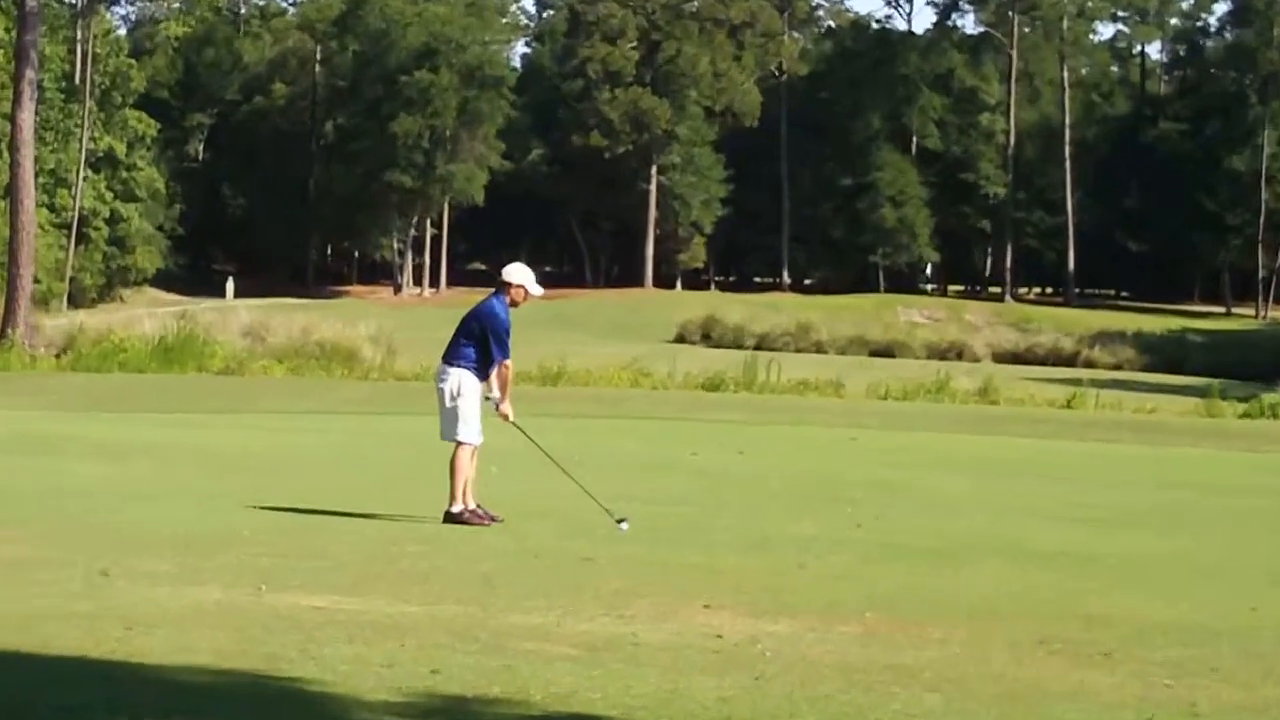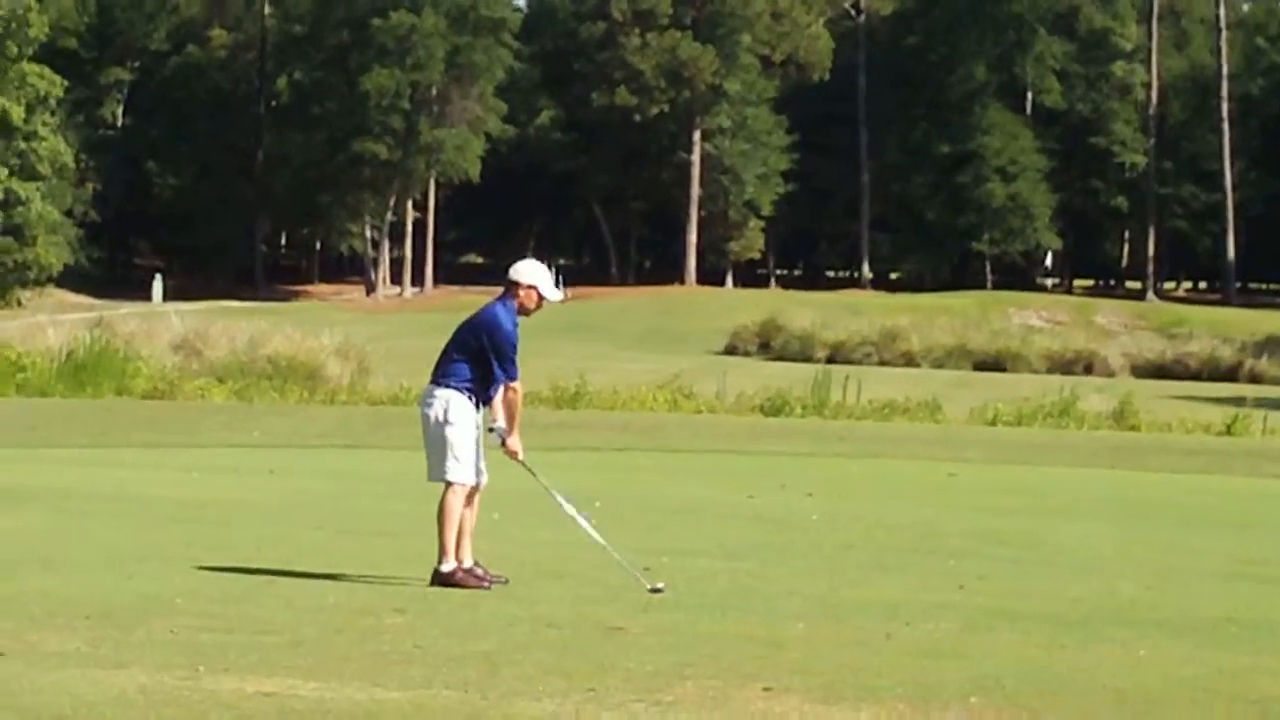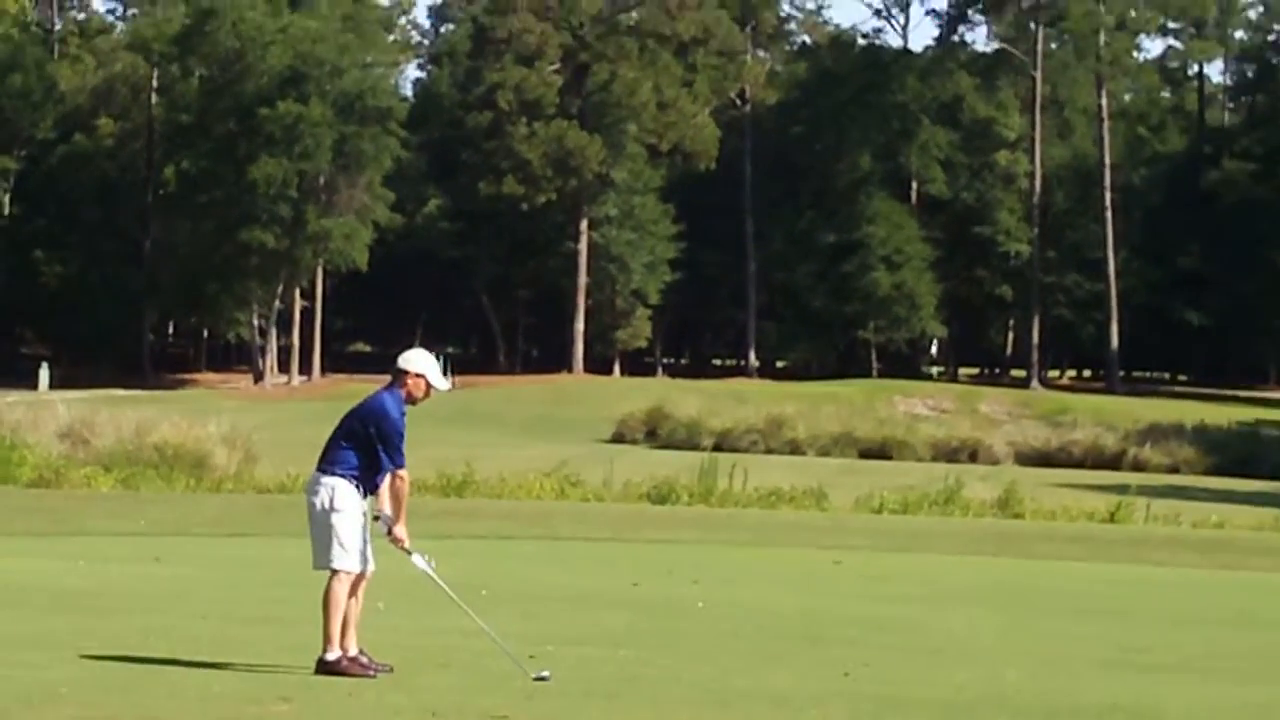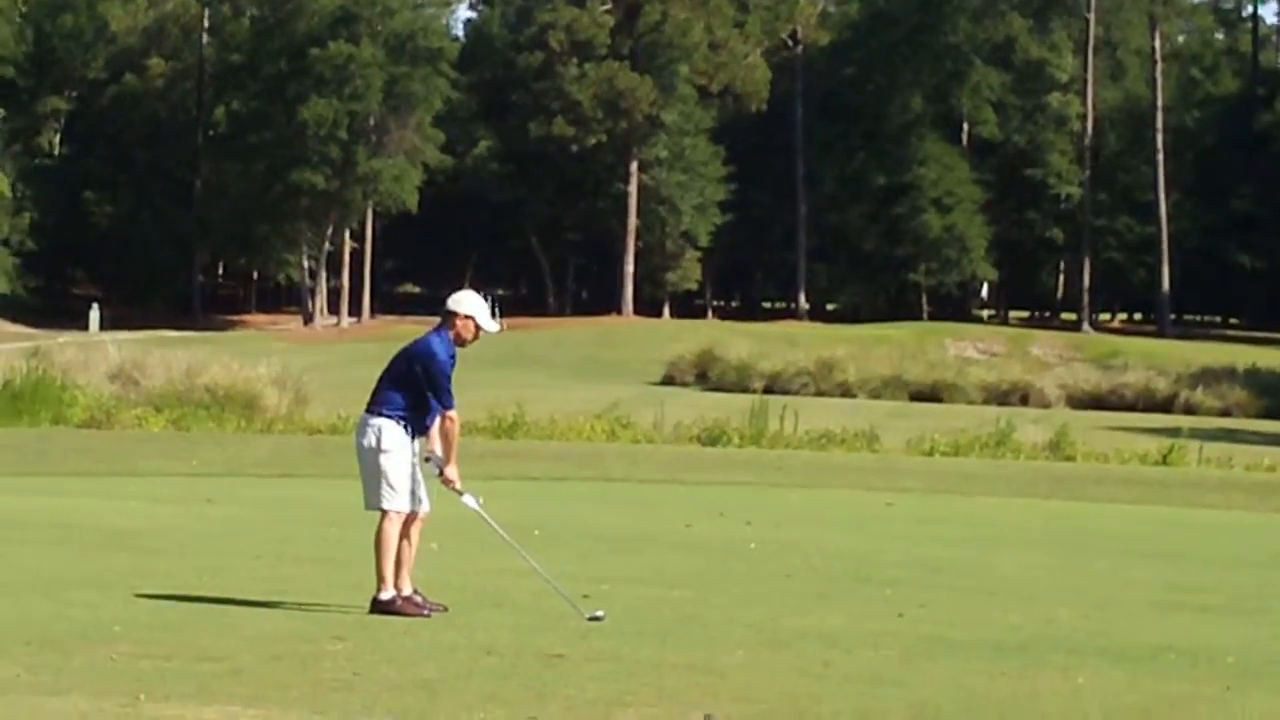
dt=0.5s
person 1, frame 1
left shoulder: (493, 307)
right shoulder: (496, 313)
left elbow: (492, 357)
right elbow: (504, 363)
left wrist: (494, 392)
right wrist: (505, 400)
left hip: (466, 377)
right hip: (460, 377)
left knee: (473, 443)
right knee: (465, 442)
left ankle: (469, 505)
right ankle: (456, 508)
person 1, frame 2
left shoulder: (499, 316)
right shoulder: (499, 321)
left elbow: (496, 379)
right elbow: (513, 386)
left wrist: (499, 423)
right wrist: (513, 434)
left hip: (463, 403)
right hip: (451, 401)
left knee: (474, 484)
right knee: (459, 483)
person 1, frame 3
left shoulder: (388, 406)
right shoulder: (387, 409)
left elbow: (384, 468)
right elbow: (400, 475)
left wrist: (385, 511)
right wrist: (400, 523)
left hip: (350, 492)
right hip: (337, 490)
left knee: (361, 572)
right knee: (344, 571)
left ankle: (350, 650)
right ankle: (331, 655)
person 1, frame 4
left shoulder: (439, 349)
right shoulder: (434, 351)
left elbow: (434, 410)
right elbow: (450, 416)
left wrist: (437, 453)
right wrist: (451, 464)
left hip: (402, 434)
right hip: (386, 431)
left knee: (416, 512)
right knee: (395, 511)
left ankle: (404, 590)
right ankle: (385, 594)
